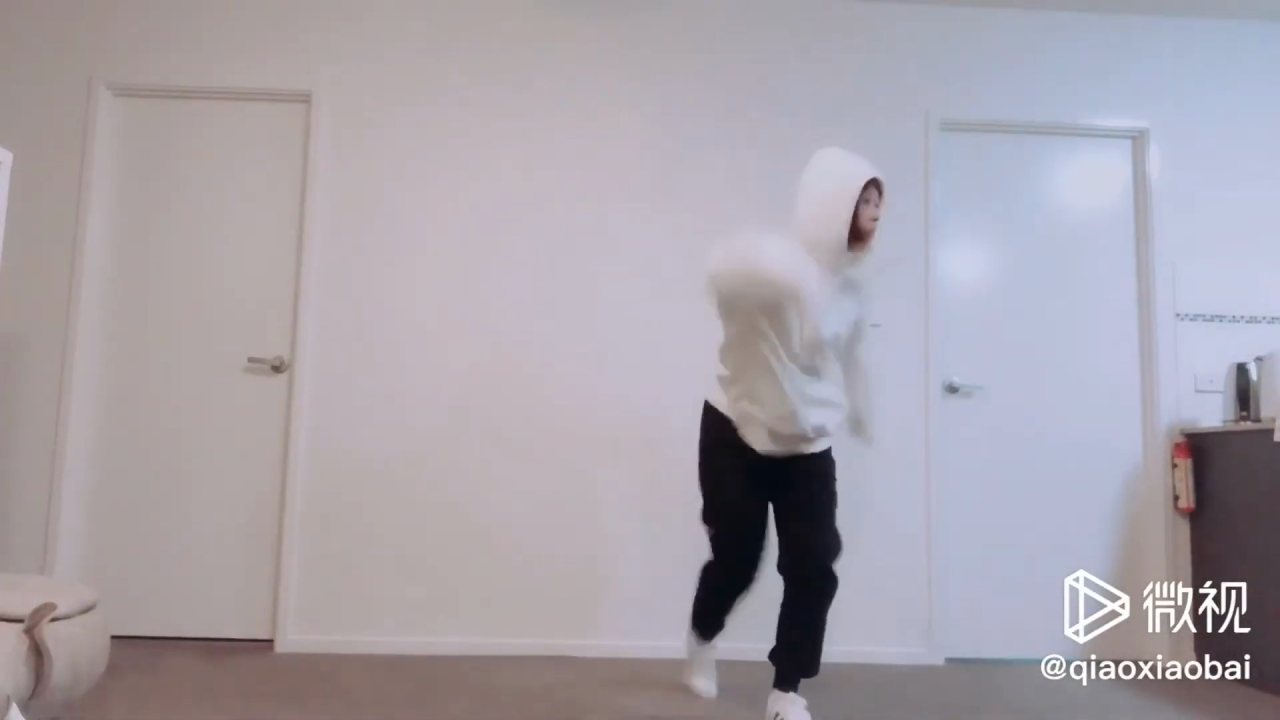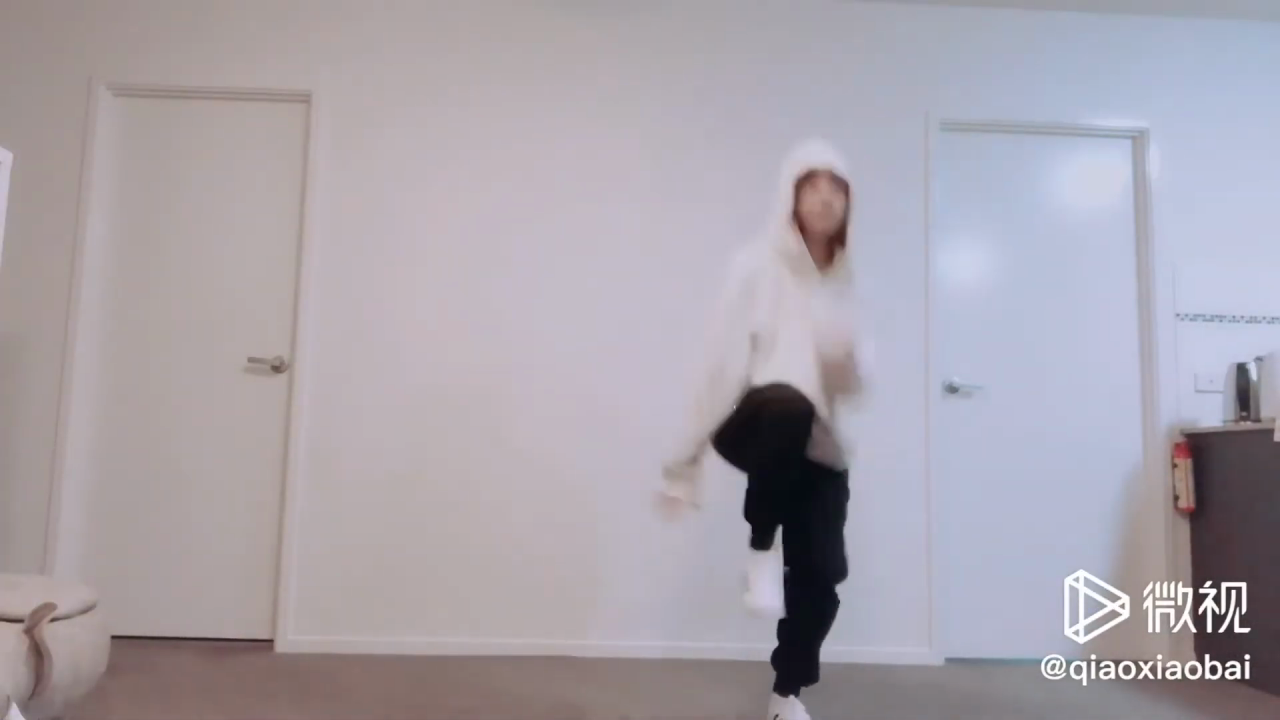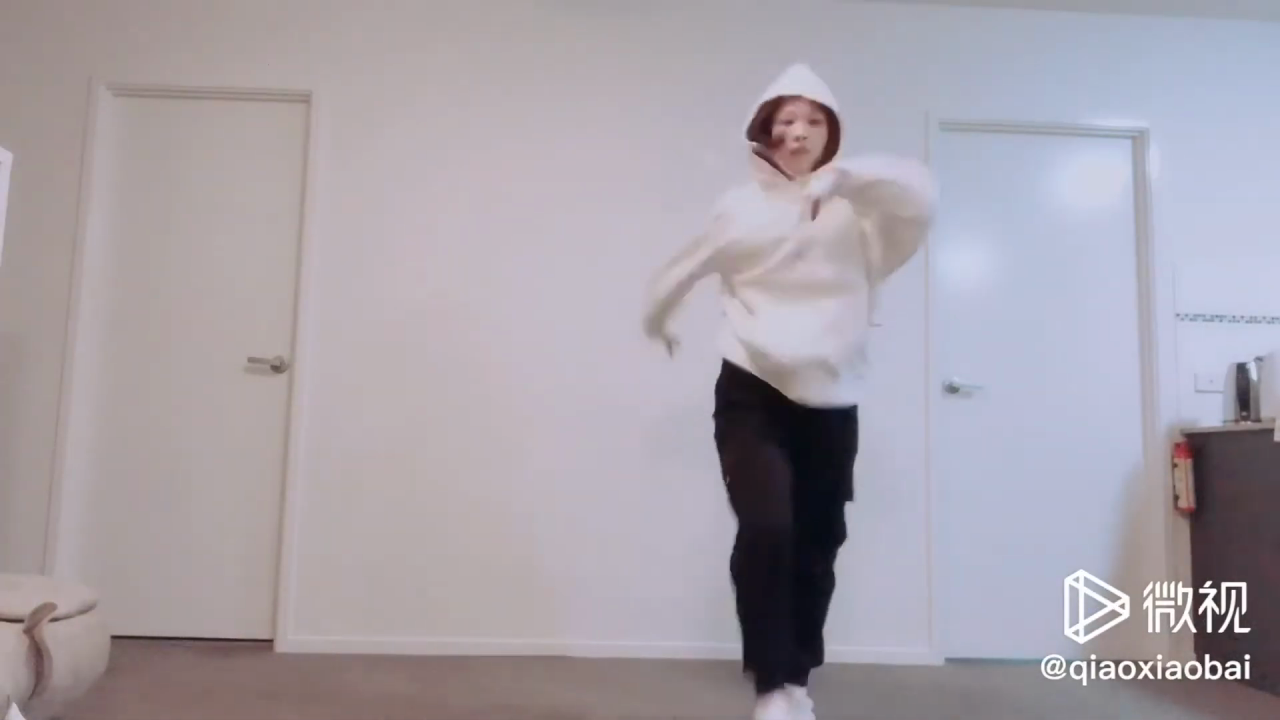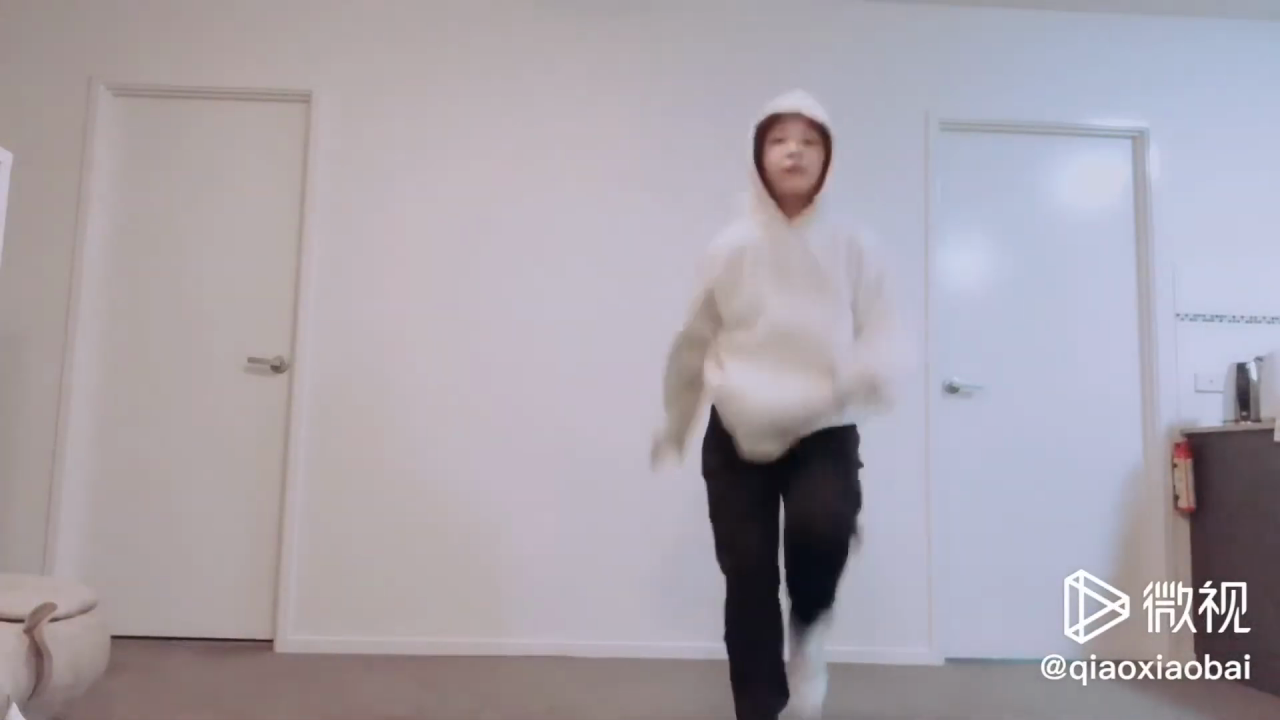
dt=0.2s
person 1, frame 1
left shoulder: (849, 281)
right shoulder: (780, 259)
right elbow: (726, 268)
left wrist: (857, 410)
right wrist: (804, 279)
left hip: (806, 441)
right hip: (738, 428)
left knee: (814, 566)
right knee: (734, 557)
right ankle: (702, 640)
person 1, frame 2
left shoulder: (846, 284)
right shoulder: (754, 269)
left elbow: (856, 383)
right elbow: (721, 365)
left wrist: (845, 363)
right wrist: (682, 462)
left hip: (819, 447)
right hip: (754, 420)
left knee: (819, 576)
right knee: (783, 409)
right ankle: (762, 546)
person 1, frame 3
left shoulder: (860, 209)
right shoulder: (739, 205)
left elbow: (920, 195)
right elbow: (682, 269)
left wrist: (847, 175)
right wrist: (655, 319)
left hip: (829, 400)
right hip: (751, 390)
left knee: (817, 544)
right knee: (766, 528)
person 1, frame 4
left shoulder: (852, 249)
right shoulder: (732, 246)
left elbow: (883, 345)
right elbow: (693, 343)
left wrist: (860, 371)
right wrist: (674, 424)
left hip: (822, 433)
right hip: (739, 435)
left knee: (827, 529)
right knee: (750, 579)
left ankle: (807, 634)
